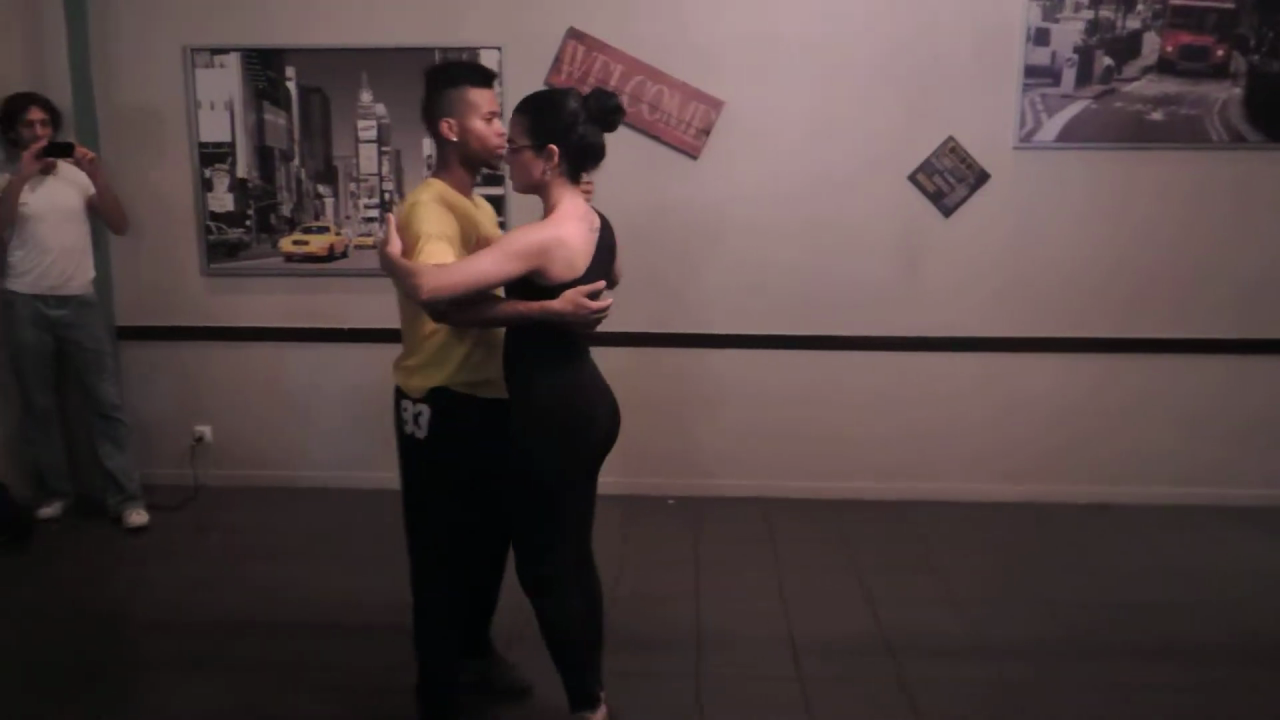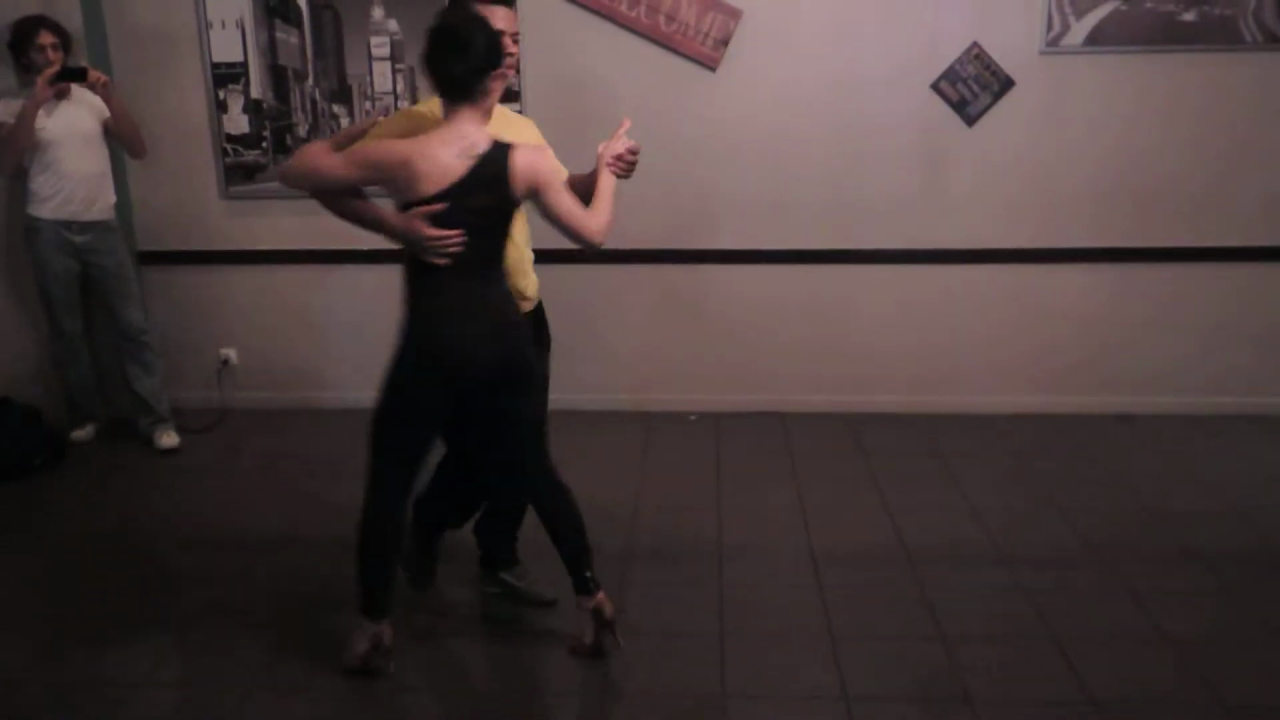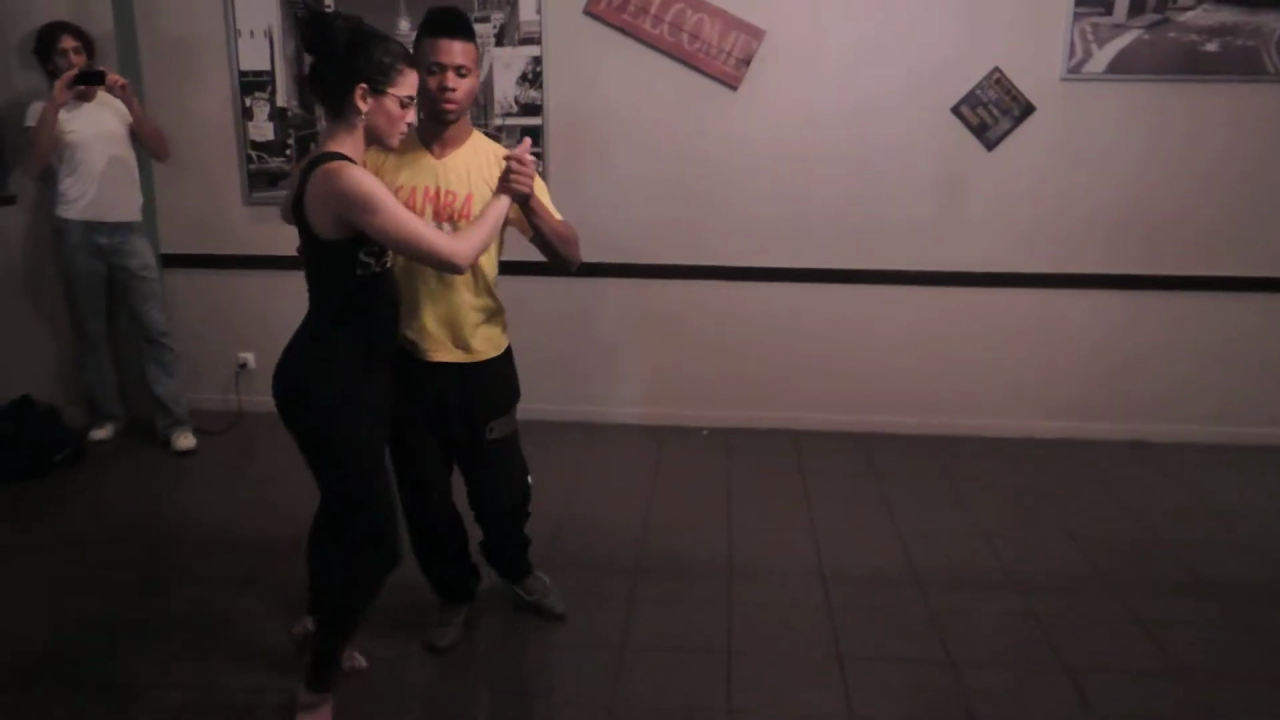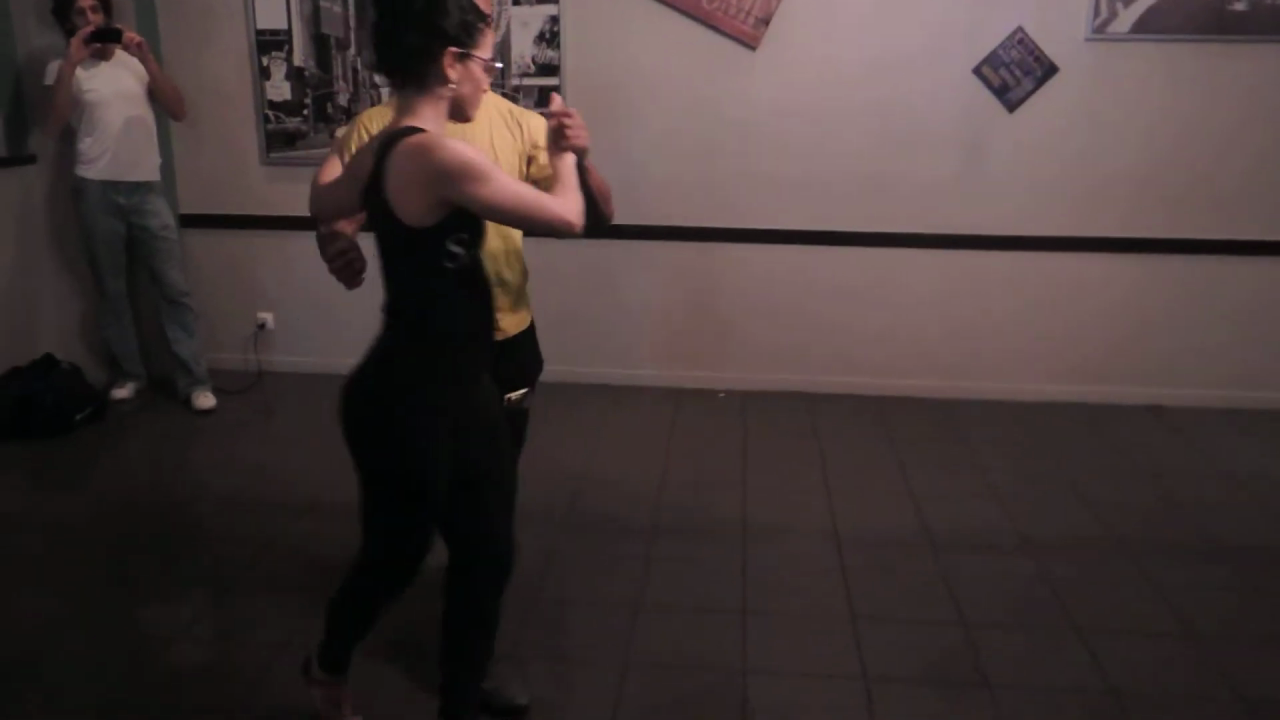
dt=0.7s
person 1, frame 1
left shoulder: (541, 240)
right shoulder: (596, 224)
left elbow: (429, 288)
left wrist: (391, 255)
left hip: (555, 418)
right hip: (589, 406)
left knee: (543, 570)
right knee: (571, 557)
person 1, frame 2
left shoulder: (402, 155)
right shoulder: (525, 160)
left elbow: (296, 171)
right elbow: (594, 232)
left wrist: (352, 135)
right wrist: (607, 168)
left hip: (437, 342)
right hip: (504, 335)
left knee: (387, 487)
right knee: (533, 472)
left ankle: (374, 629)
right ankle: (594, 598)
person 1, frame 3
left shoulder: (324, 171)
right shoulder: (345, 182)
right elbow: (455, 255)
right wrist: (505, 195)
left hip: (353, 373)
right hip: (326, 383)
left knee: (346, 512)
right knee: (376, 540)
left ankle: (319, 622)
person 1, frame 4
left shoulder: (385, 150)
right shoulder: (437, 156)
left elbow: (322, 202)
right elbow: (565, 217)
right wrist: (563, 153)
left hip: (461, 390)
right hip: (405, 402)
left knee: (488, 557)
right knee: (393, 561)
person 2, frame 1
left shoulder: (476, 205)
right shoulder: (430, 208)
right elbow: (444, 301)
right wrist: (550, 309)
left hip: (486, 399)
right hip: (440, 406)
left knee: (492, 538)
right knee: (446, 557)
left ankle: (473, 650)
person 2, frame 2
left shoulder: (520, 128)
right shoulder: (420, 123)
left elbow: (560, 193)
right elbow: (332, 185)
left wrist: (605, 172)
right wrist: (402, 228)
left hip: (523, 316)
left ankle: (500, 560)
right ankle: (426, 527)
person 2, frame 3
left shoulder: (502, 165)
right shoulder: (380, 158)
left elbow: (569, 257)
left wrist: (530, 199)
left hip: (479, 361)
right hip: (403, 358)
left knee: (501, 490)
right knee: (423, 497)
left ankle: (518, 571)
right ankle: (454, 592)
person 2, frame 4
left shoulder: (521, 127)
right shoulder: (382, 127)
left elbow: (596, 220)
right elbow: (334, 219)
left wrist: (581, 159)
right wrist: (339, 248)
left hip: (503, 345)
person 3, frame 1
left shoulder: (76, 174)
left elbow: (119, 225)
left wrist: (96, 173)
left hip: (79, 301)
left knee: (107, 401)
right knee: (39, 406)
left ankle: (126, 496)
right ankle: (54, 492)
person 3, frame 2
left shoulder: (90, 98)
left elbow: (137, 150)
left wrist: (110, 97)
left hip: (101, 226)
right hip: (49, 231)
left knee: (132, 326)
right knee: (66, 331)
left ankle: (156, 419)
right ankle: (85, 416)
person 3, frame 3
left shoulder: (115, 100)
right shoulder: (44, 110)
left elbow: (161, 152)
right elbow: (34, 167)
left wrist: (130, 99)
right wrist: (54, 104)
left hip: (128, 228)
right hip: (77, 231)
left knee: (155, 327)
right knee: (90, 330)
left ankle: (174, 421)
right ankle: (106, 415)
person 3, frame 4
left shoulder: (133, 60)
right shoulder: (62, 68)
left elbow: (178, 111)
right elbow: (53, 127)
left wrist: (147, 58)
right wrist: (71, 63)
left hip: (147, 187)
right hip: (96, 190)
left knee: (174, 286)
right knee: (111, 289)
left ankle: (194, 380)
right ankle: (128, 373)
